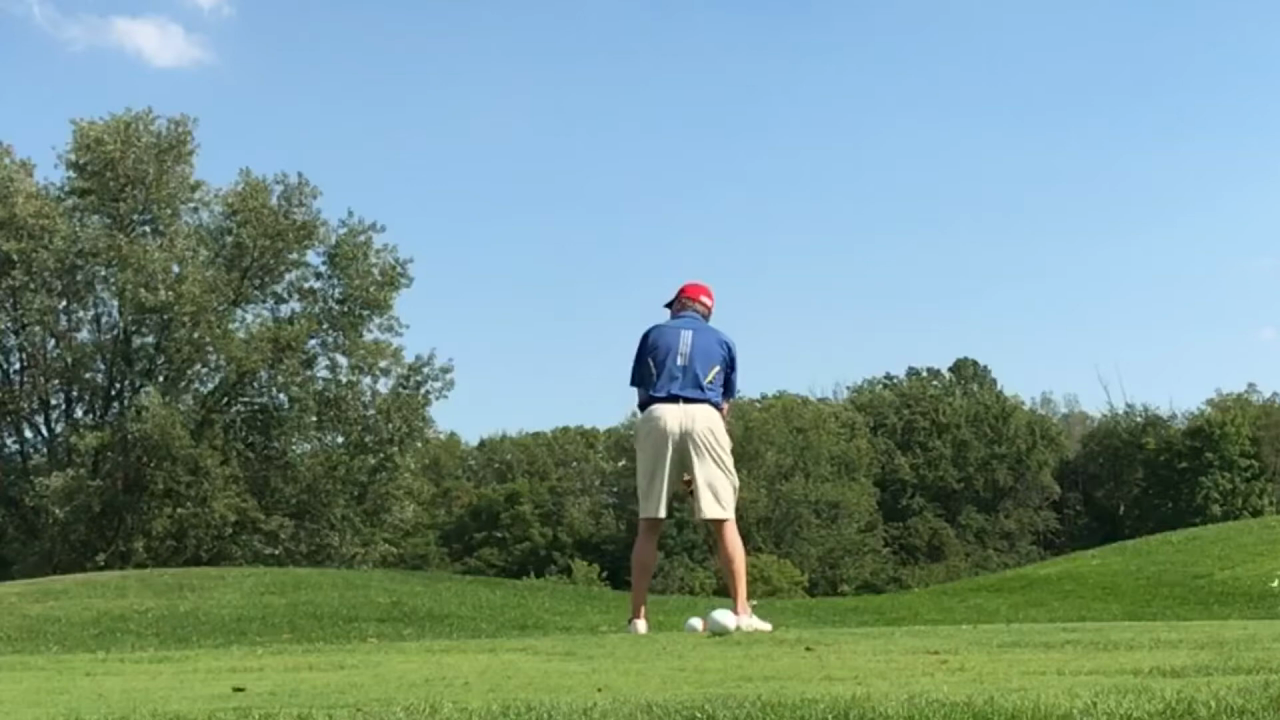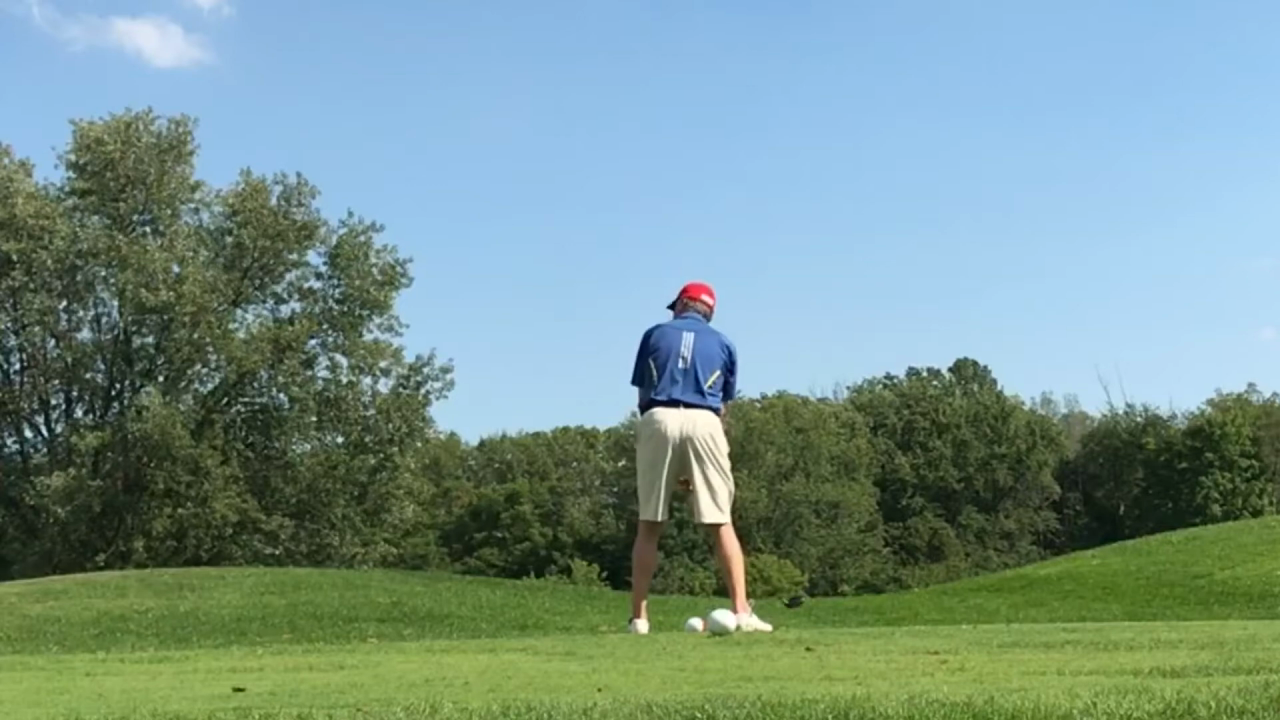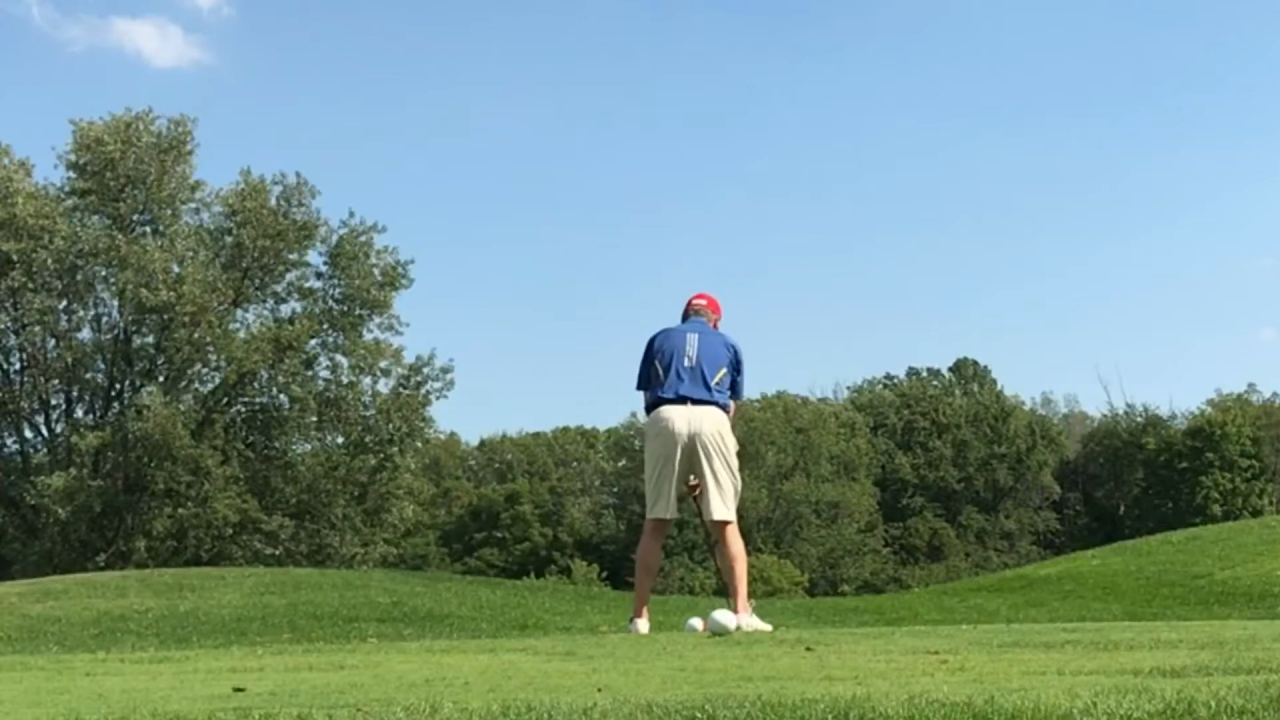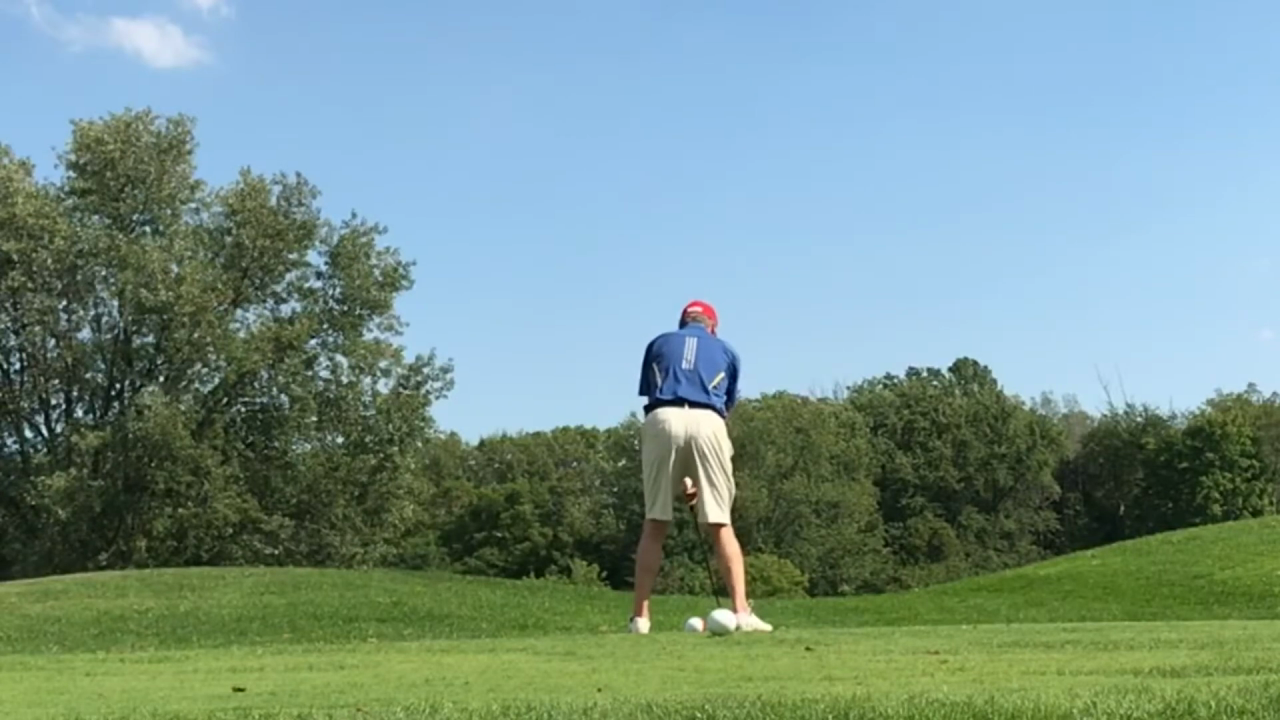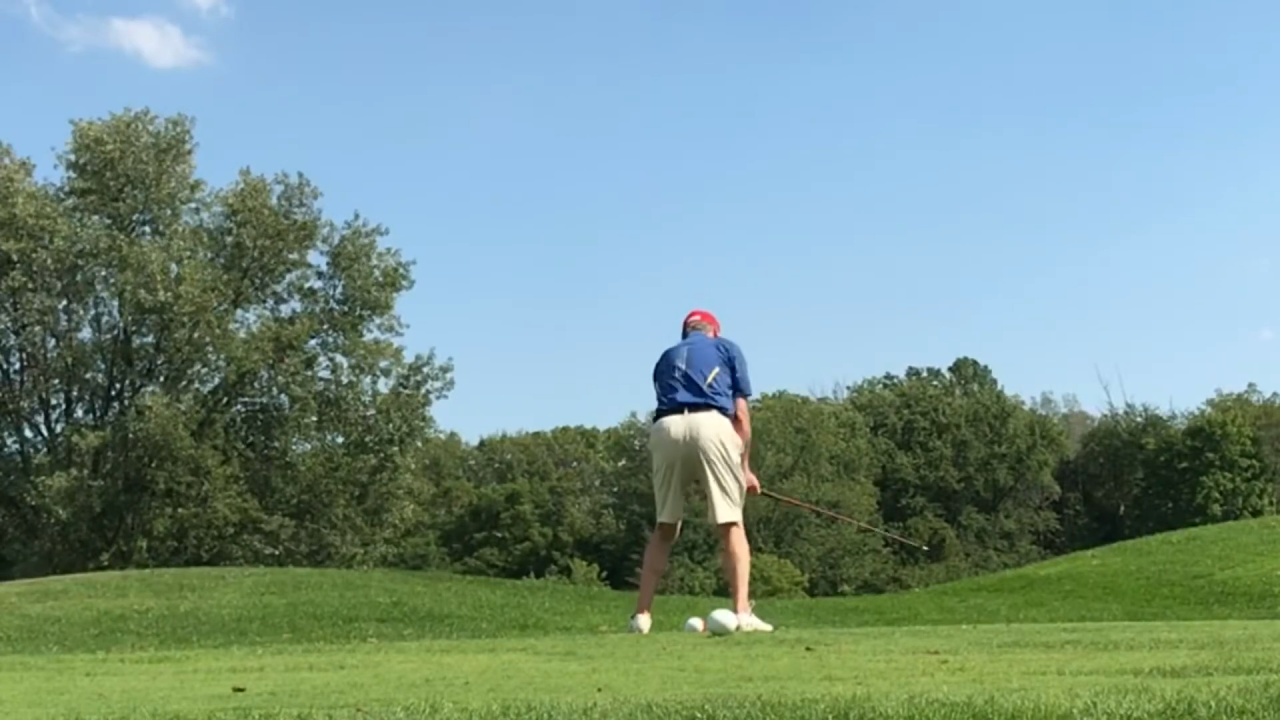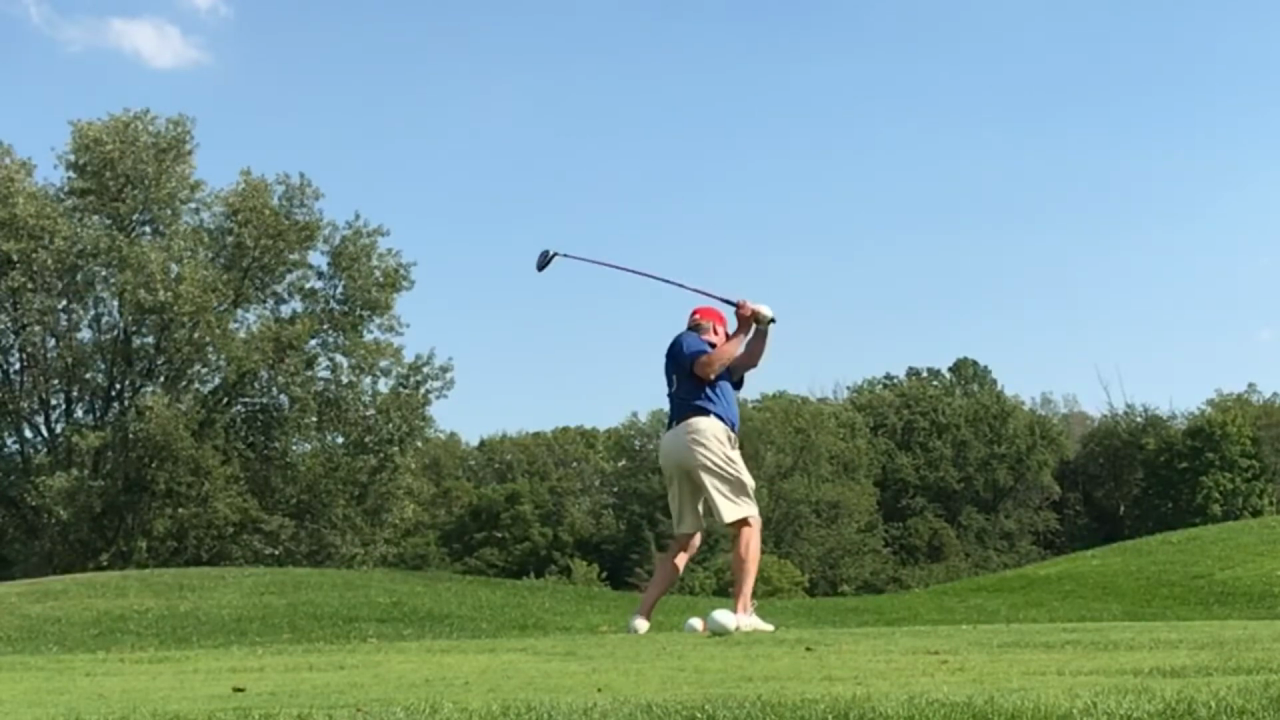
dt=0.5s
person 1, frame 1
left shoulder: (653, 335)
right shoulder: (722, 341)
right wrist: (697, 467)
left hip: (658, 419)
right hip: (703, 419)
left knee: (649, 524)
right knee: (723, 521)
left ankle: (638, 617)
right ankle: (742, 612)
person 1, frame 2
left shoulder: (655, 334)
right shoulder: (723, 343)
left hip: (658, 421)
right hip: (703, 423)
left knee: (649, 526)
right knee: (721, 523)
left ankle: (639, 618)
right ankle: (742, 612)
person 1, frame 3
left shoulder: (659, 339)
right shoulder: (728, 345)
right wrist: (704, 470)
left hip: (665, 420)
right hip: (710, 421)
left knee: (656, 524)
right knee: (725, 523)
left ankle: (640, 617)
right ankle: (743, 612)
person 1, frame 4
left shoulder: (658, 344)
right shoulder: (727, 352)
left wrist: (679, 473)
right wrist: (699, 479)
left hip: (662, 421)
right hip: (706, 424)
left knee: (654, 525)
right knee: (720, 525)
left ankle: (640, 616)
right ankle: (742, 612)
person 1, frame 5
left shoulder: (666, 357)
right shoulder: (727, 348)
right elbow: (740, 414)
right wrist: (744, 468)
left hip: (665, 431)
right hip: (710, 426)
left knee: (665, 528)
right knee: (731, 524)
left ankle: (641, 614)
right ankle: (742, 612)
person 1, frame 6
right shoulder: (685, 340)
left elbow: (745, 361)
right elbow: (707, 367)
left wrist: (760, 326)
right wrist: (742, 332)
left hip: (675, 447)
right hip: (703, 435)
left knee: (685, 541)
right knee: (748, 523)
left ankle: (641, 615)
right ankle: (743, 612)
